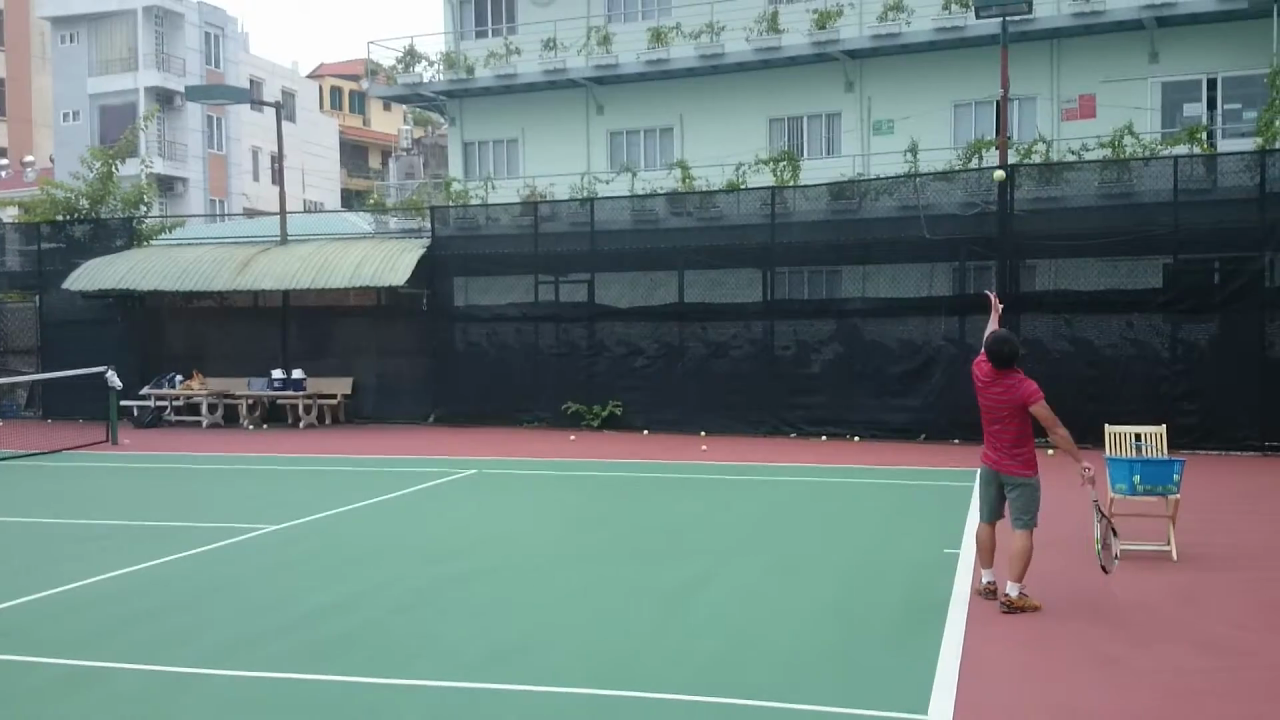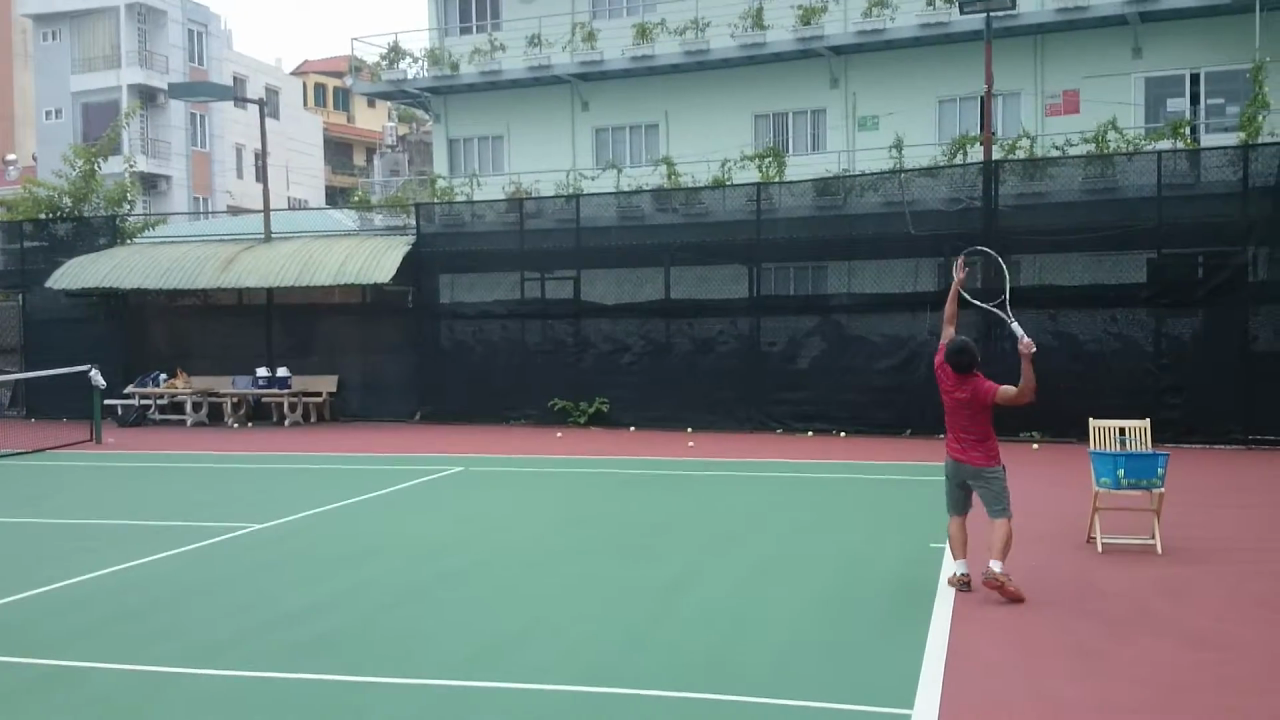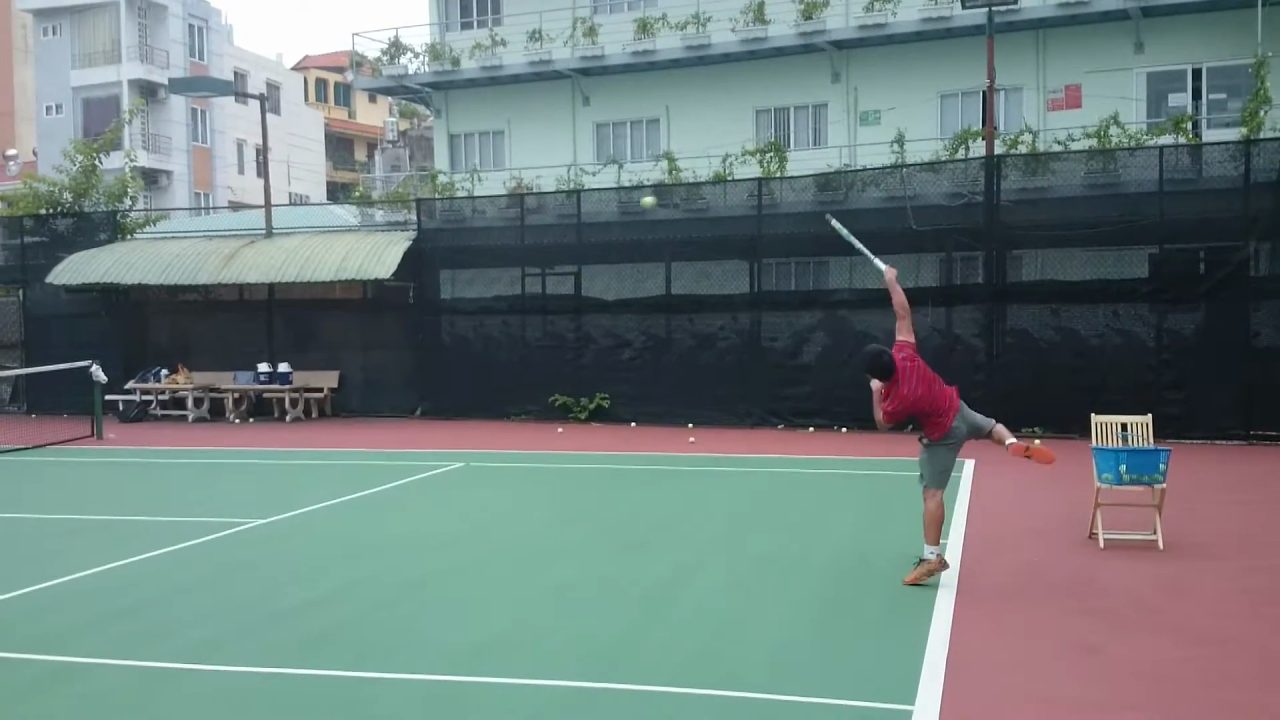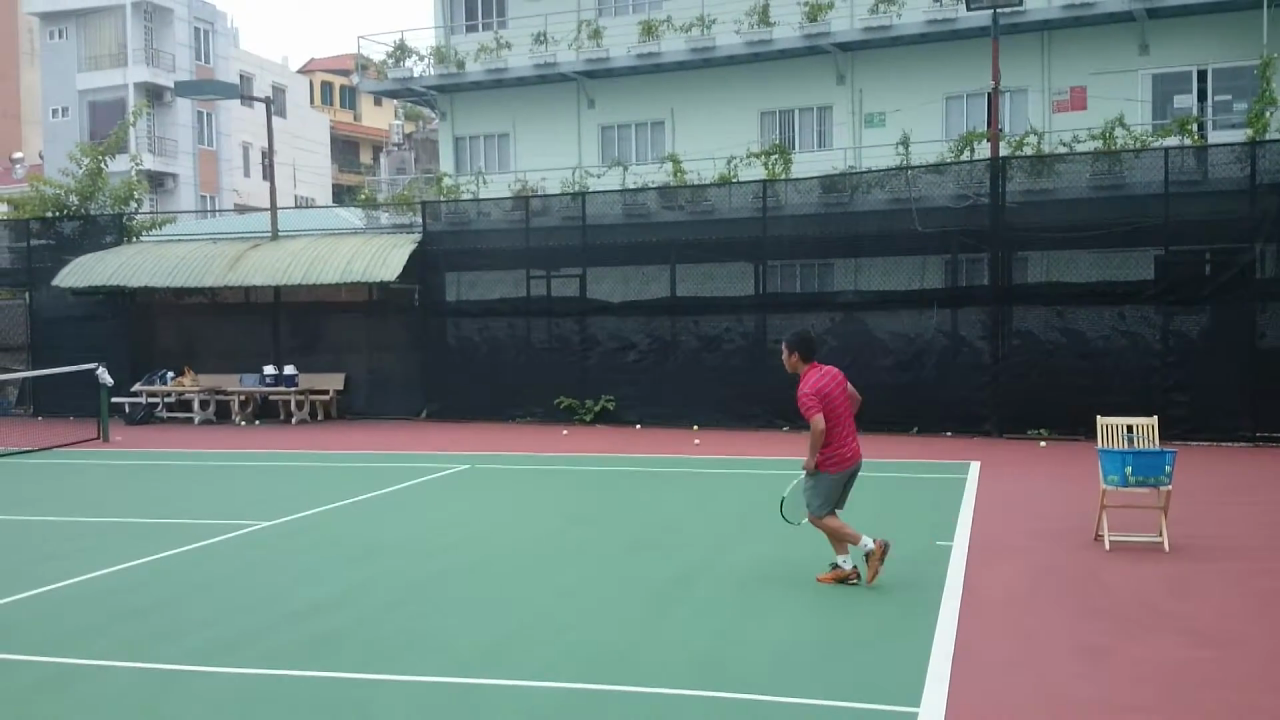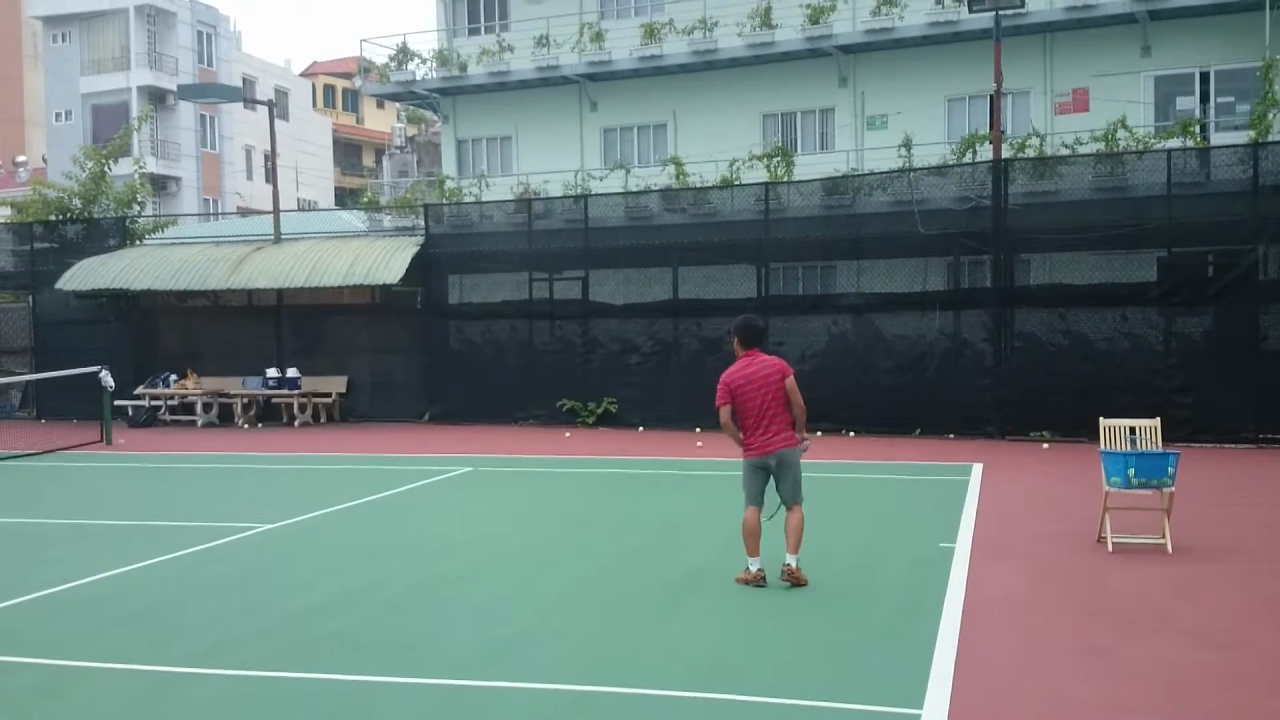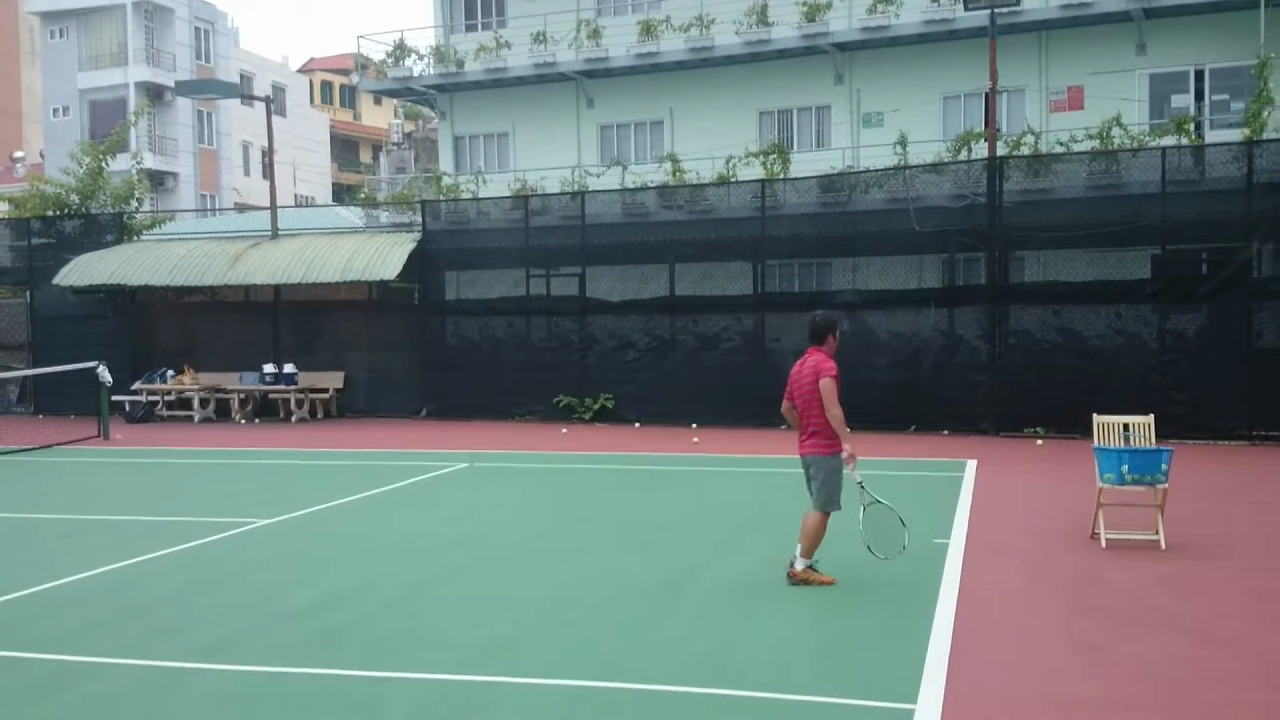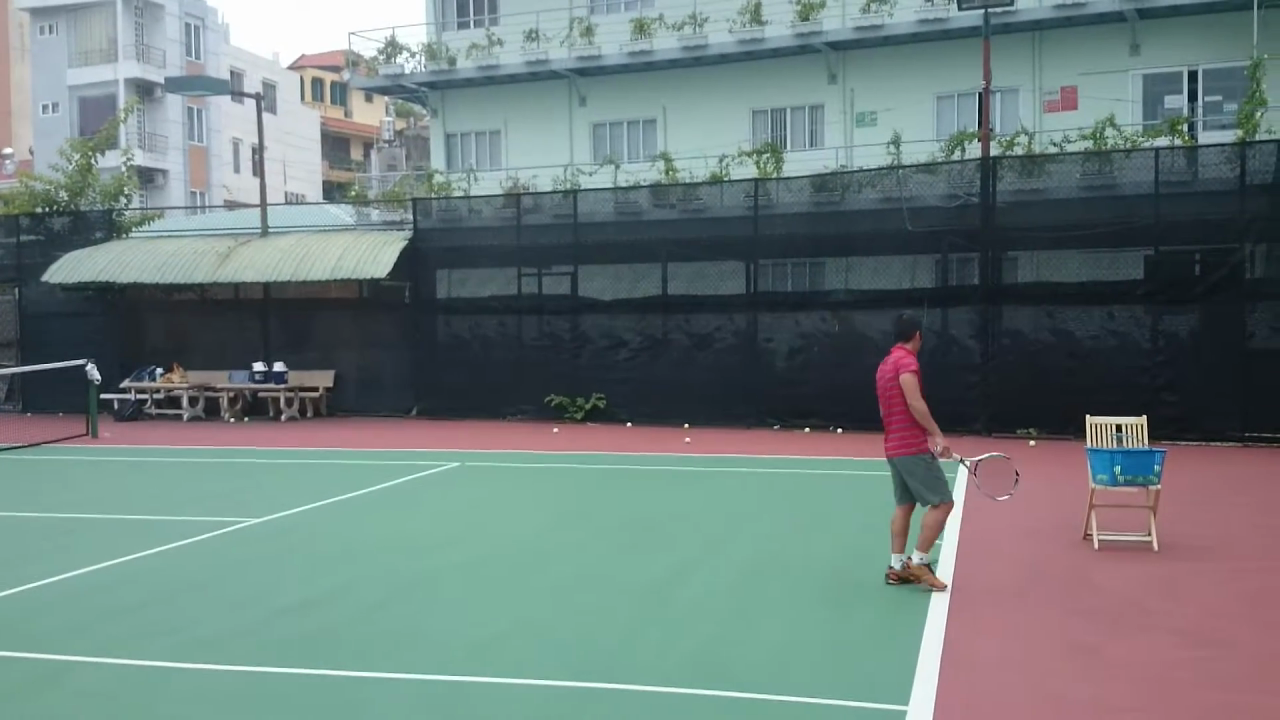
dt=0.7s
person 1, frame 1
left shoulder: (979, 372)
right shoulder: (1025, 389)
left elbow: (987, 341)
right elbow: (1055, 429)
left wrist: (994, 313)
right wrist: (1081, 461)
left hip: (990, 466)
right hip: (1021, 470)
left knee: (987, 522)
right knee: (1022, 529)
left ankle: (987, 582)
right ankle: (1013, 594)
person 1, frame 2
left shoulder: (943, 372)
right shoulder: (982, 389)
left elbow: (948, 325)
right elbow: (1025, 395)
left wrist: (956, 284)
right wrist: (1026, 359)
left hip: (955, 461)
right hip: (985, 464)
left knee: (957, 516)
right knee: (1001, 519)
left ankle: (961, 573)
right ankle: (996, 571)
person 1, frame 3
left shoulder: (894, 404)
right shoulder: (905, 359)
left elbow: (882, 424)
right elbow: (904, 317)
left wrist: (876, 395)
right wrist: (893, 283)
left hip: (941, 437)
right hip: (959, 411)
left knee: (931, 494)
right knee: (990, 427)
left ankle: (932, 557)
right ankle: (1014, 444)
person 1, frame 4
left shoulder: (806, 391)
right shoulder: (833, 372)
left elbow: (819, 428)
right elbow: (856, 399)
left wrist: (812, 459)
left hip: (831, 462)
right hip: (851, 455)
left knee: (817, 516)
right knee: (826, 511)
left ankle: (871, 547)
right ankle: (845, 567)
person 1, frame 5
left shoulder: (728, 377)
right shoulder: (779, 365)
left elbow: (725, 419)
right elbow: (798, 405)
left wrist: (742, 441)
right wrist: (801, 431)
left hip: (754, 453)
right hip: (785, 448)
left knee: (752, 508)
right knee: (794, 506)
left ankle: (754, 569)
right ankle: (791, 565)
person 1, frame 6
left shoulder: (798, 367)
right shoulder: (825, 365)
left elbow: (786, 409)
right elbow: (831, 407)
right wrist: (846, 441)
left hip: (807, 448)
right hip: (826, 449)
left knee: (818, 505)
right knee: (822, 509)
left ankle: (800, 557)
right ankle: (801, 567)
person 1, frame 7
left shoulder: (884, 364)
right shoulder: (906, 361)
right elbow: (914, 402)
right wrist: (937, 434)
left hip: (893, 447)
right hip: (912, 448)
left knee: (904, 506)
right knee: (942, 503)
left ankle: (897, 565)
right ankle: (917, 562)
